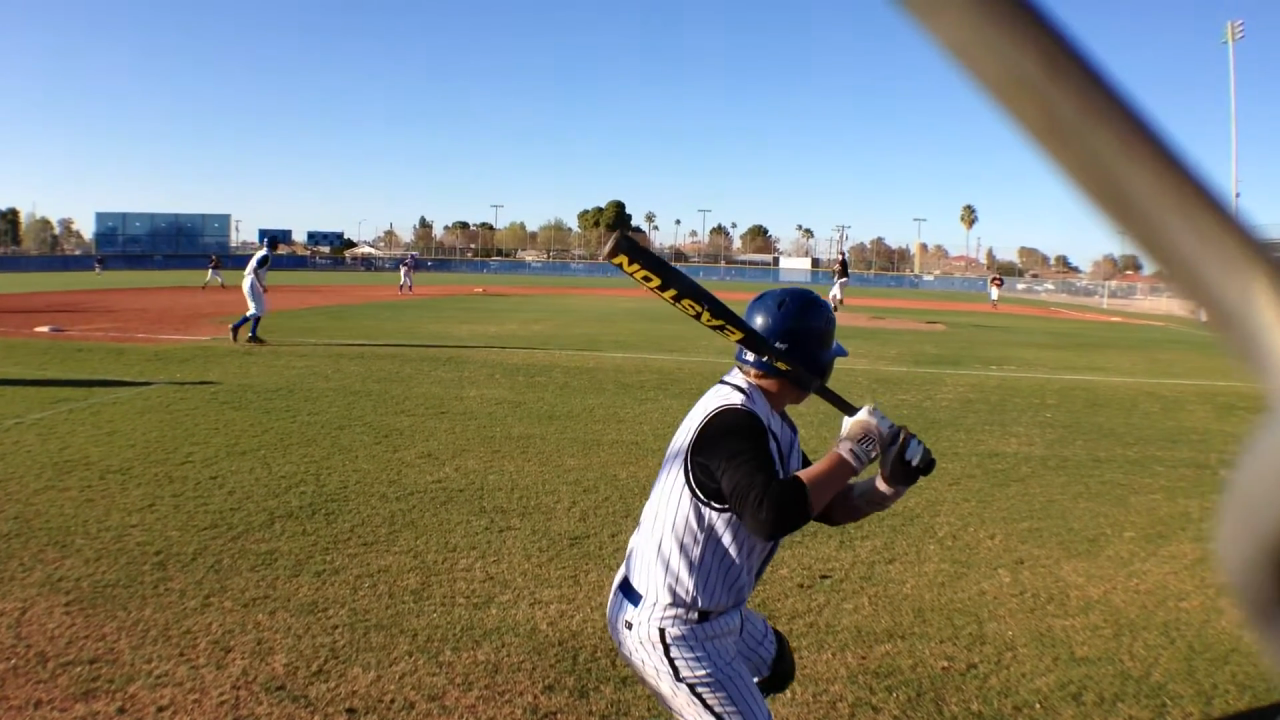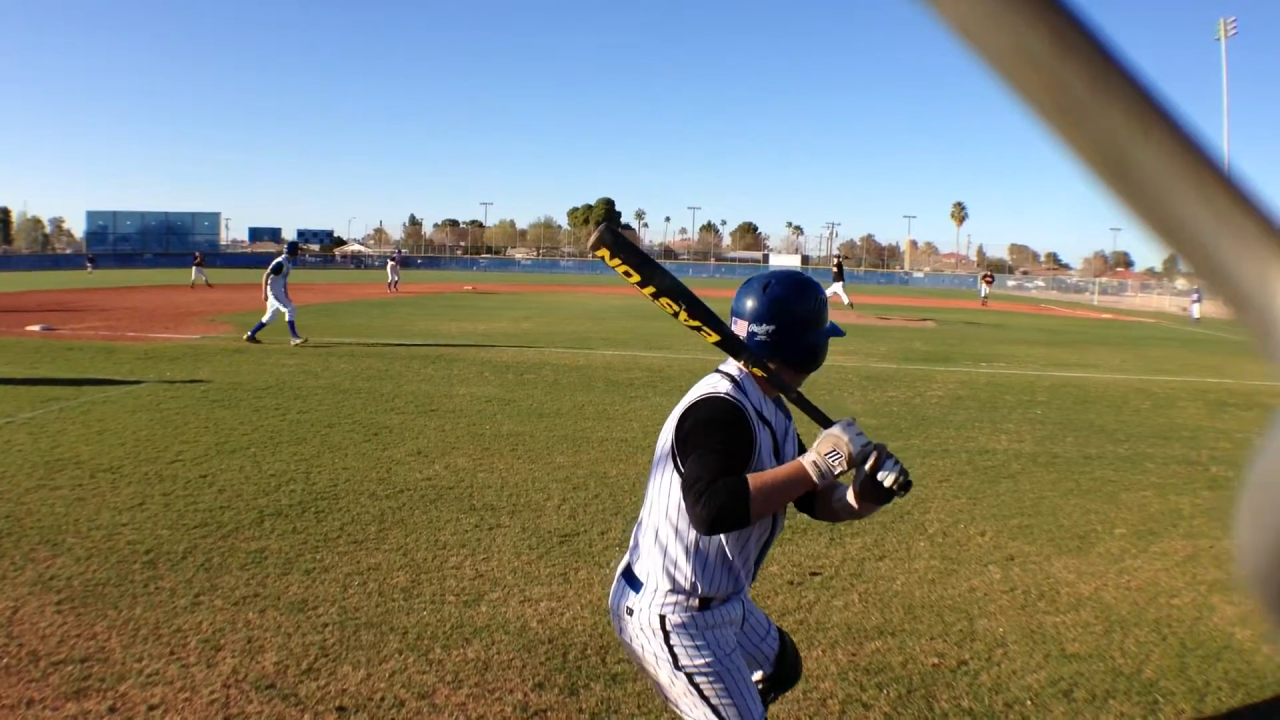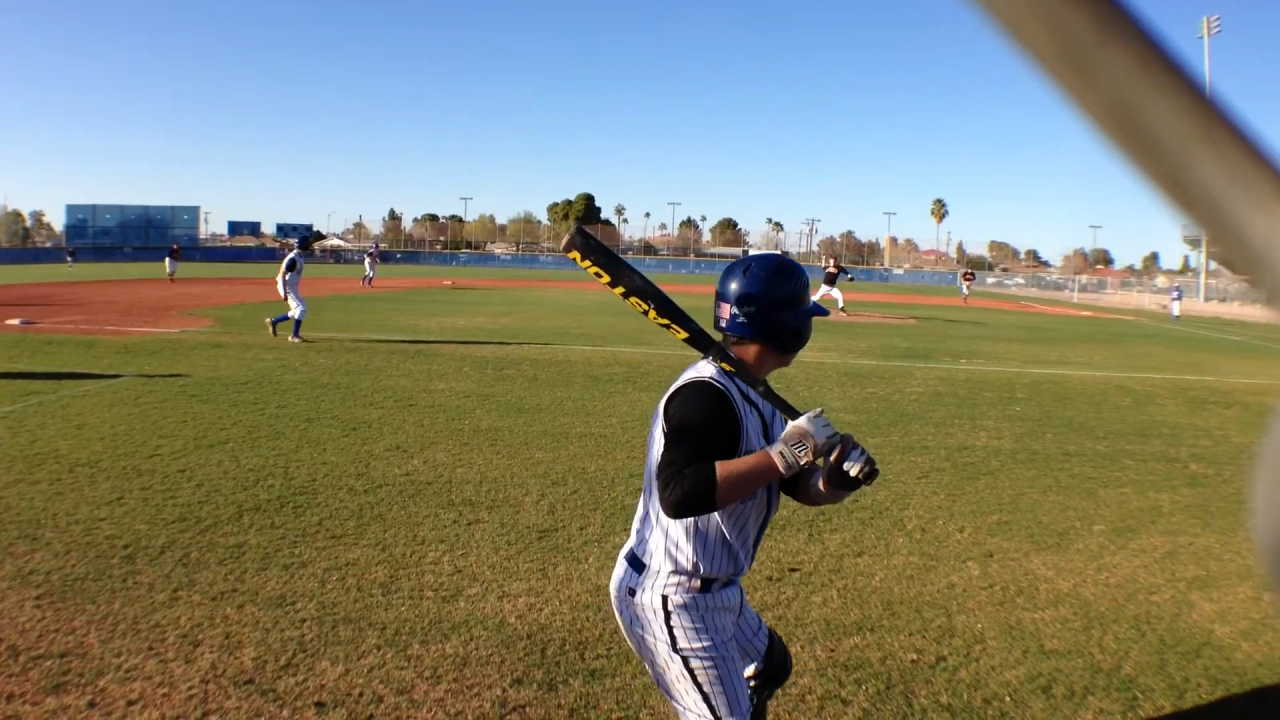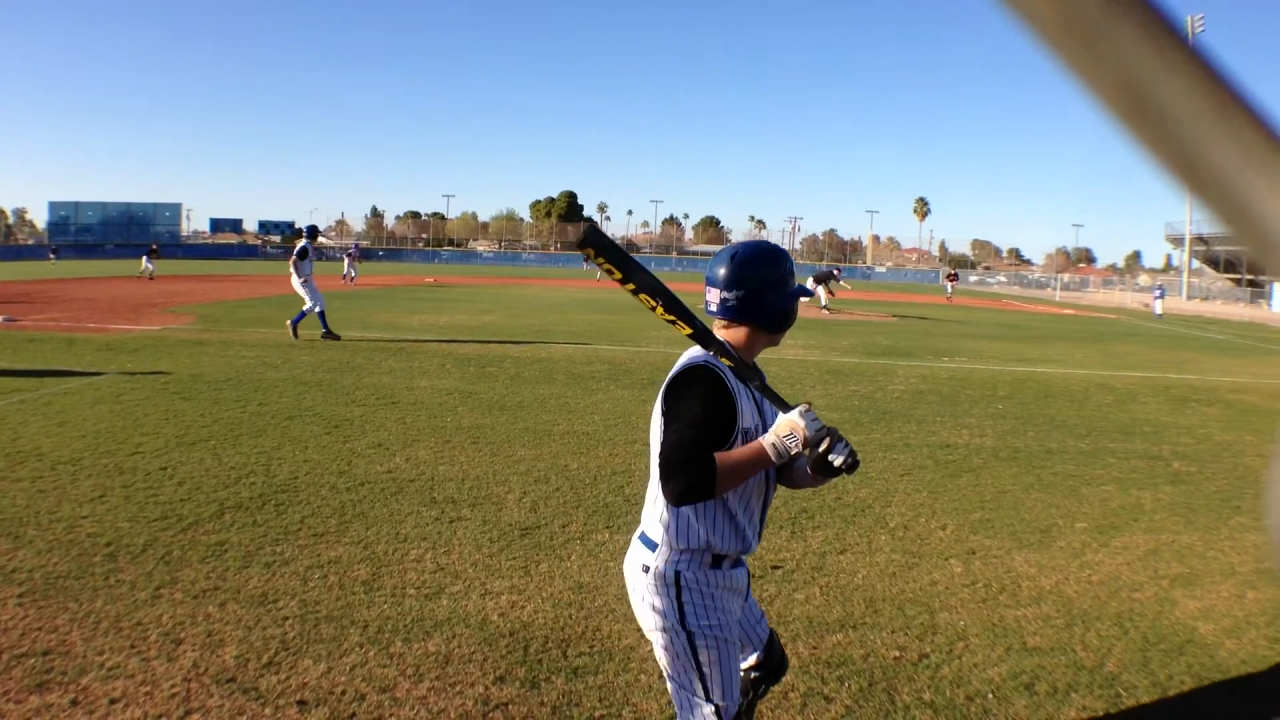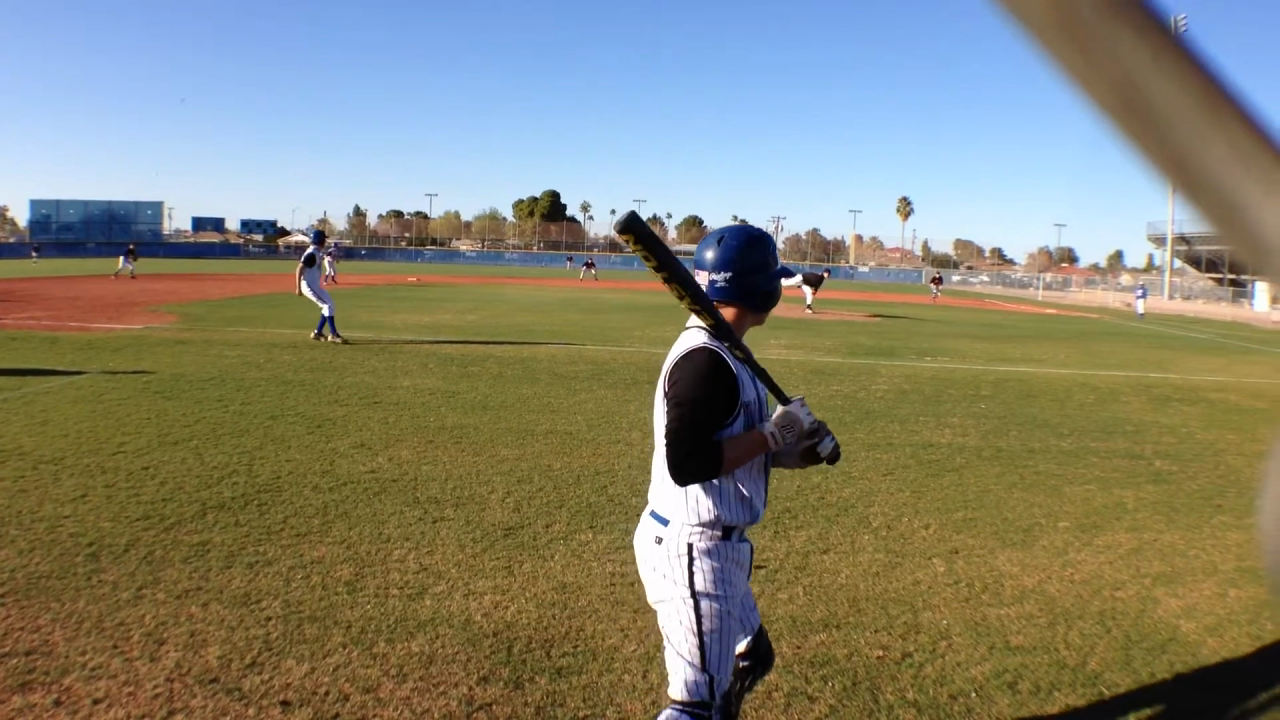
dt=0.5s
person 1, frame 1
left shoulder: (768, 419)
right shoulder: (733, 421)
left elbow: (826, 506)
right elbow: (769, 517)
left wrist: (888, 485)
right wrist: (852, 452)
left hip: (707, 609)
right hip: (670, 626)
left knee: (774, 667)
person 1, frame 2
left shoulder: (767, 407)
right shoulder: (718, 408)
left elbow: (813, 499)
right elbow: (711, 510)
left wrist: (862, 496)
right wrist: (818, 462)
left hip: (715, 600)
right hip: (672, 615)
left knee: (779, 668)
person 1, frame 3
left shoulder: (753, 392)
right shoulder: (705, 393)
left elbow: (800, 486)
right elbow: (679, 495)
left wrist: (837, 477)
right wrist: (784, 454)
left hip: (710, 589)
right hip: (672, 598)
left knee: (767, 669)
person 1, frame 4
left shoulder: (741, 374)
right shoulder: (704, 376)
left elbow: (777, 469)
right elbow: (681, 484)
left wrist: (820, 463)
right wrist: (777, 442)
left hip: (715, 572)
right hip: (685, 577)
left knee: (763, 666)
person 1, frame 5
left shoulder: (718, 350)
right shoulder: (705, 359)
left elbow: (734, 443)
right elbow: (686, 464)
left wrist: (798, 449)
right wrist: (774, 432)
left hip: (705, 546)
right hip: (692, 551)
left knee: (749, 659)
